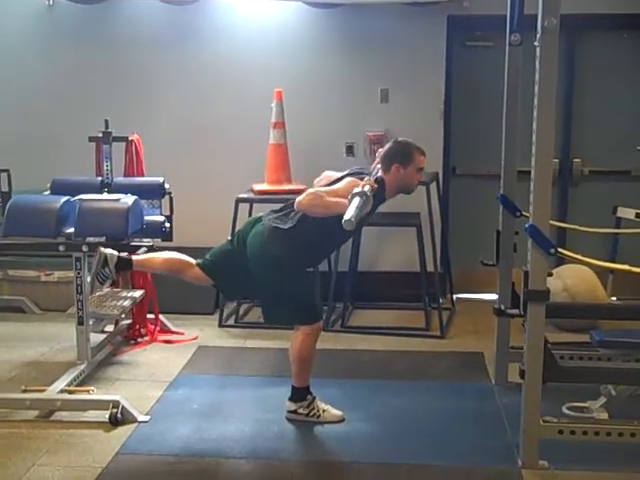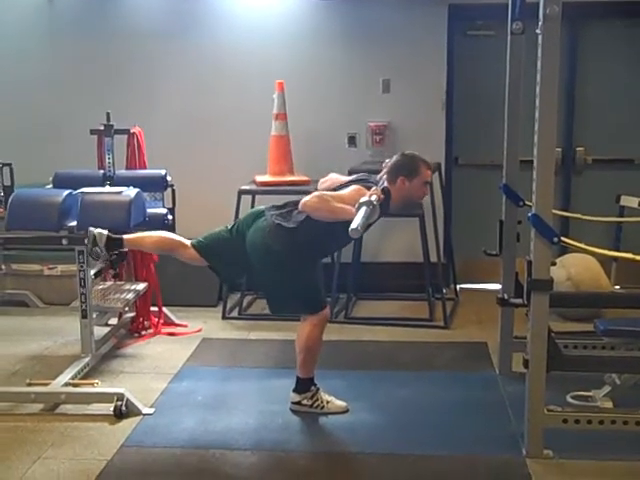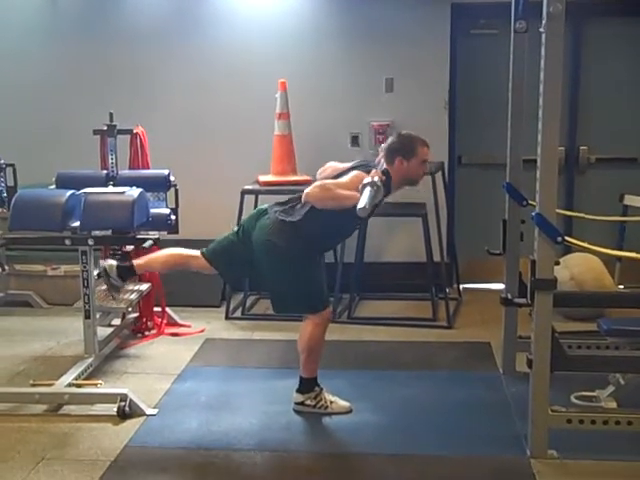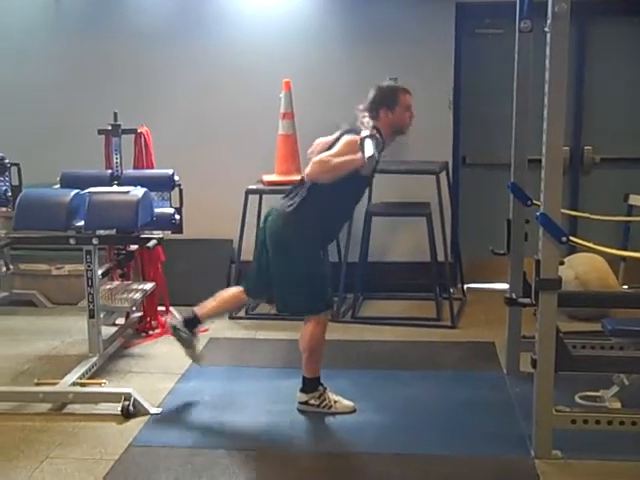
dt=0.4s
person 1, frame 1
left shoulder: (366, 181)
right shoulder: (362, 188)
left elbow: (323, 180)
right elbow: (305, 201)
right wrist: (349, 206)
left hip: (263, 233)
right hip: (276, 251)
left knee: (196, 271)
right knee: (309, 323)
left ankle: (117, 262)
right ankle: (300, 403)
person 1, frame 2
left shoulder: (370, 185)
right shoulder: (366, 196)
left elbow: (326, 182)
right elbow: (310, 203)
right wrist: (354, 213)
left hip: (262, 224)
right hip: (276, 245)
left knee: (187, 249)
right knee: (316, 314)
left ankle: (111, 242)
right ankle: (304, 394)
person 1, frame 3
left shoulder: (369, 170)
right shoulder: (367, 178)
left elbow: (324, 172)
right elbow: (313, 192)
right wrist: (359, 198)
left hip: (268, 223)
right hip: (283, 243)
left knee: (200, 259)
right knee: (318, 314)
left ankle: (122, 270)
right ankle: (307, 394)
person 1, frame 4
left shoulder: (356, 134)
right shoulder: (357, 140)
left elbow: (317, 149)
right elbow: (314, 170)
right wrist: (359, 159)
left hip: (284, 222)
right hip: (298, 232)
left knee: (253, 292)
right knee: (318, 313)
left ankle: (189, 323)
right ankle: (311, 394)
